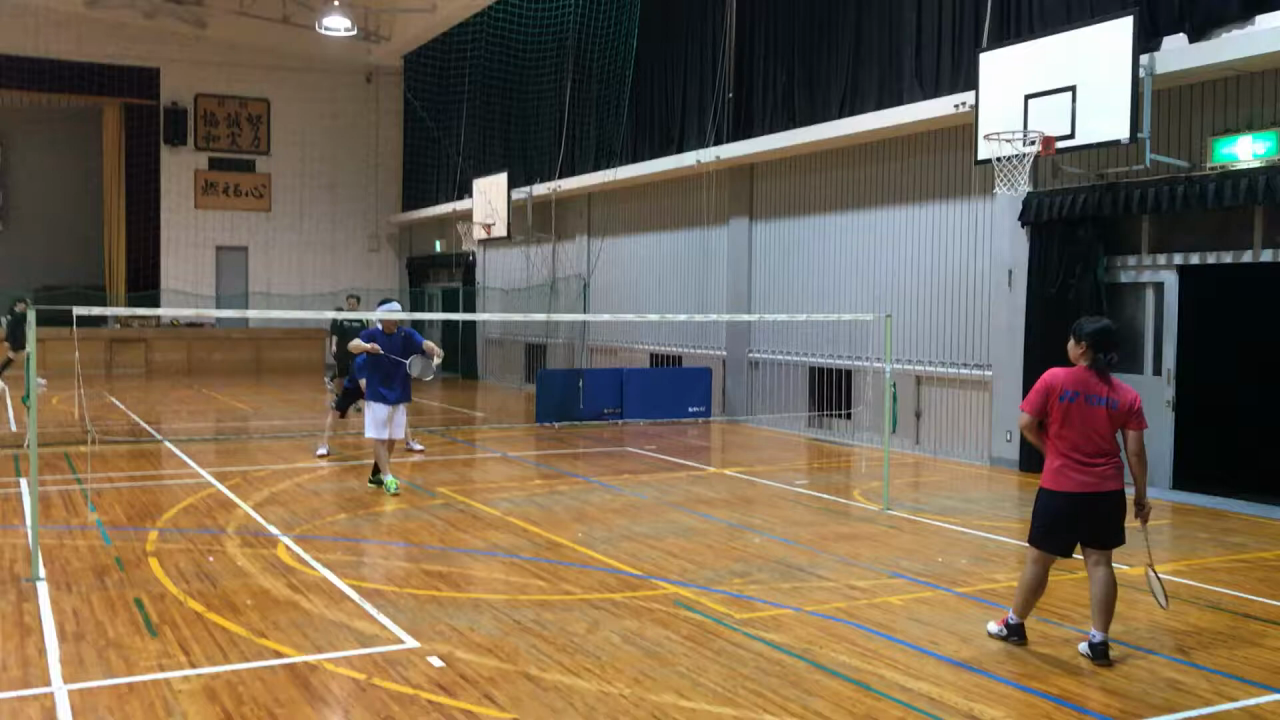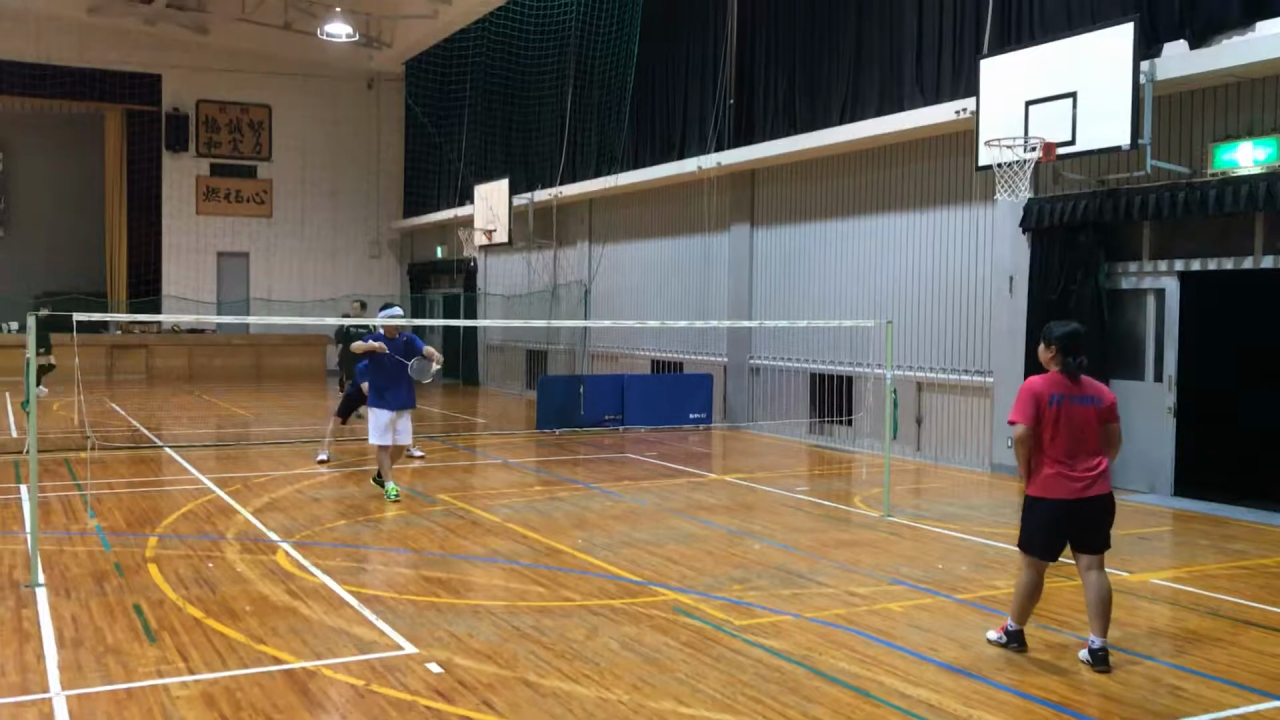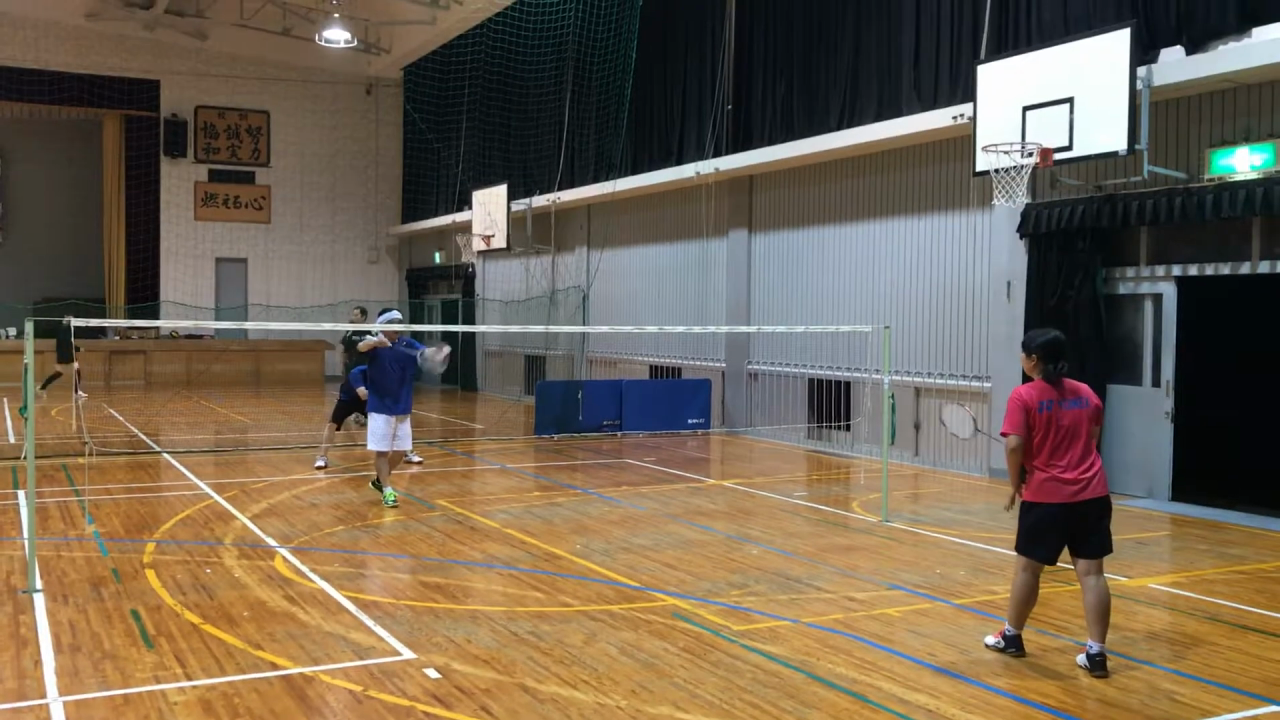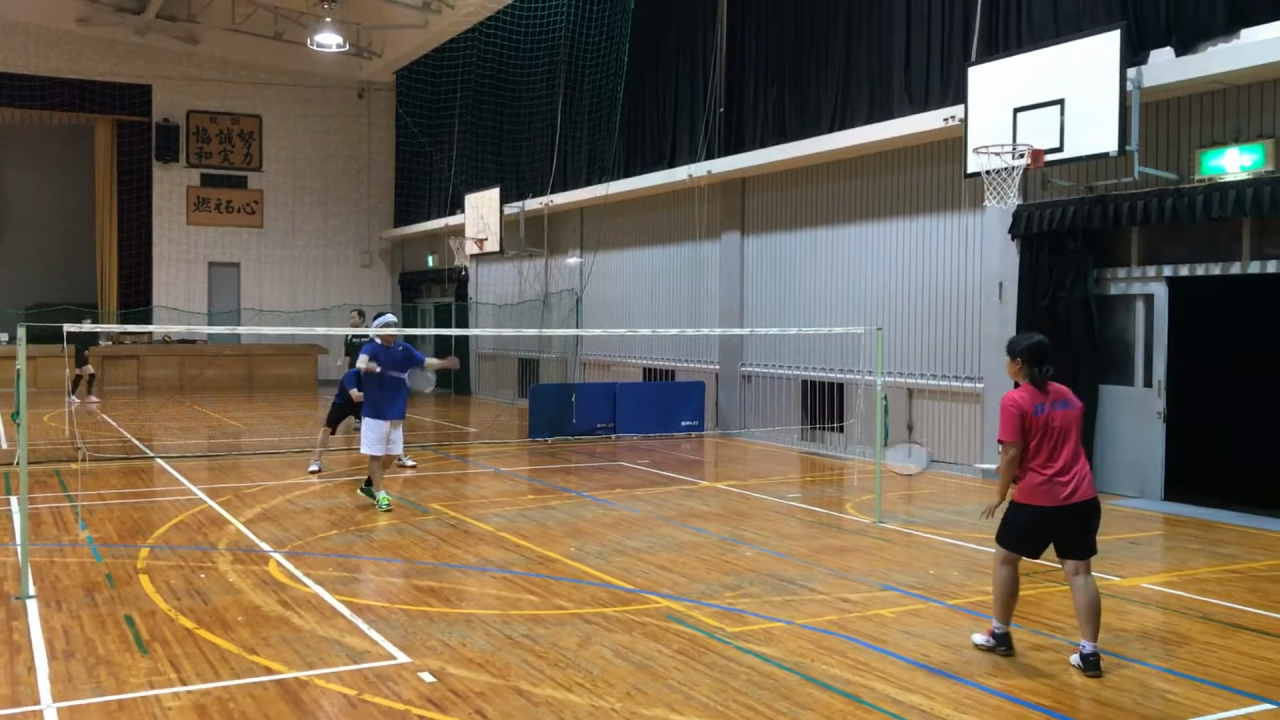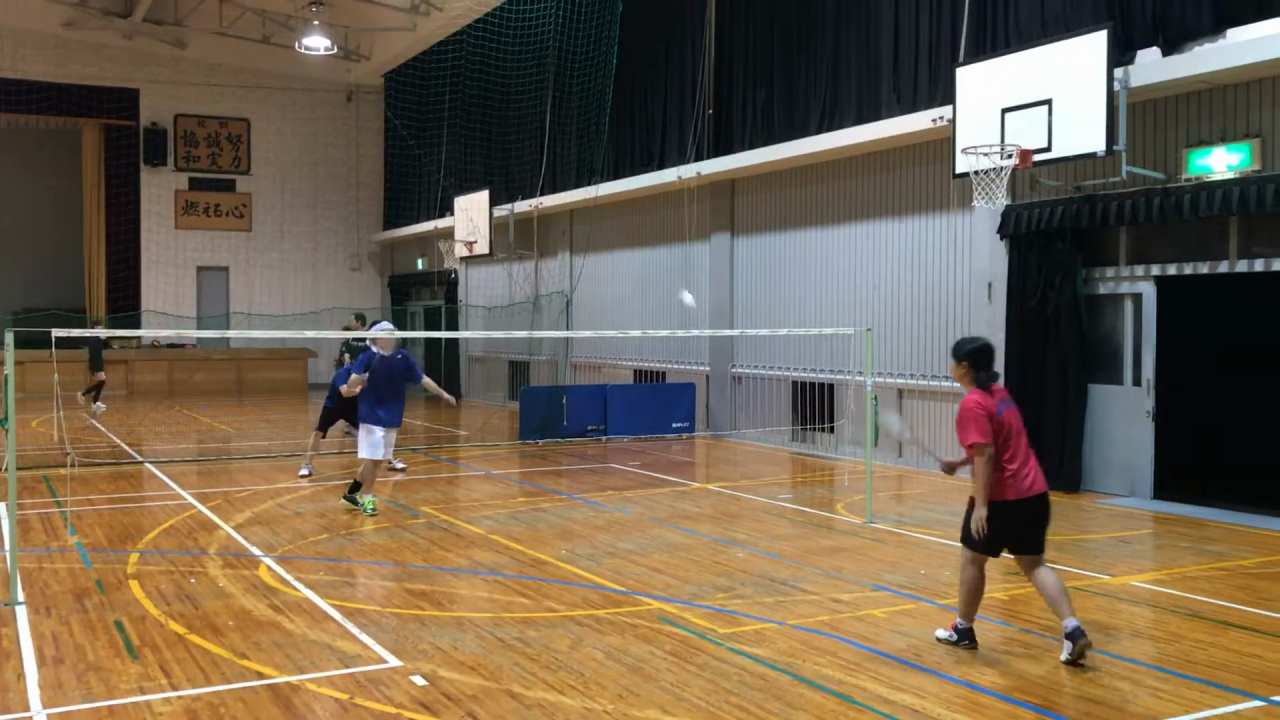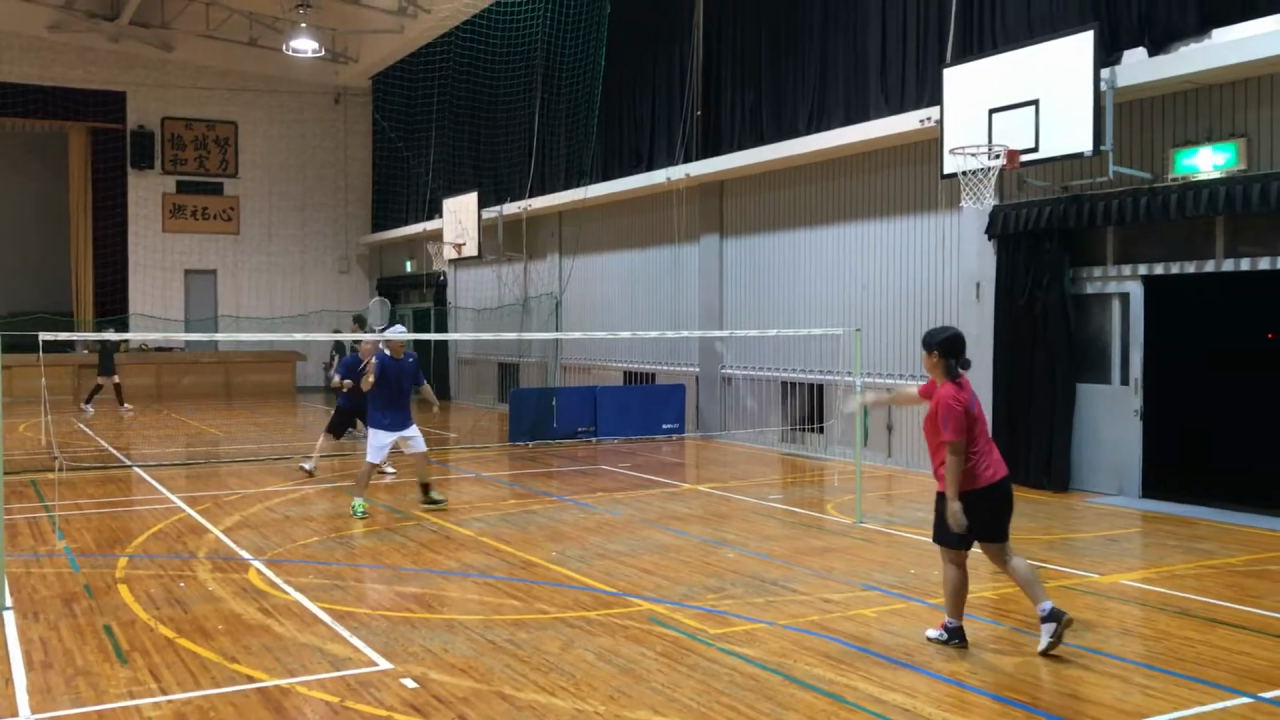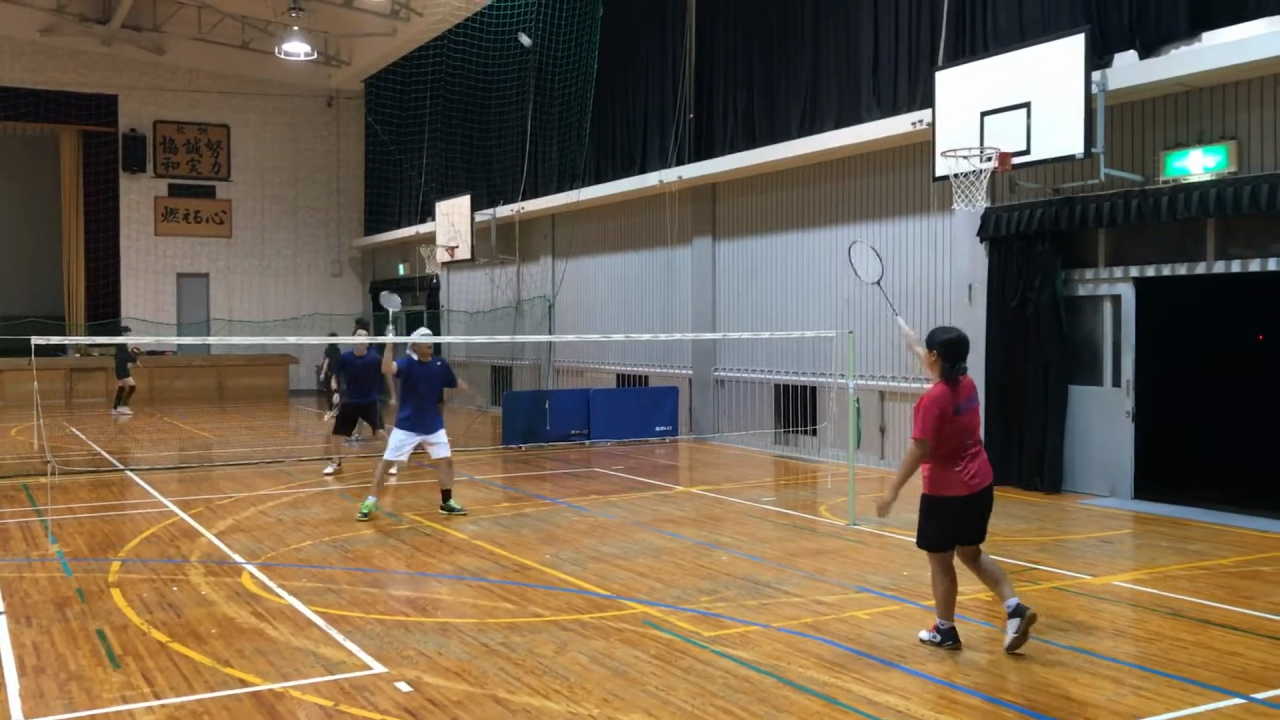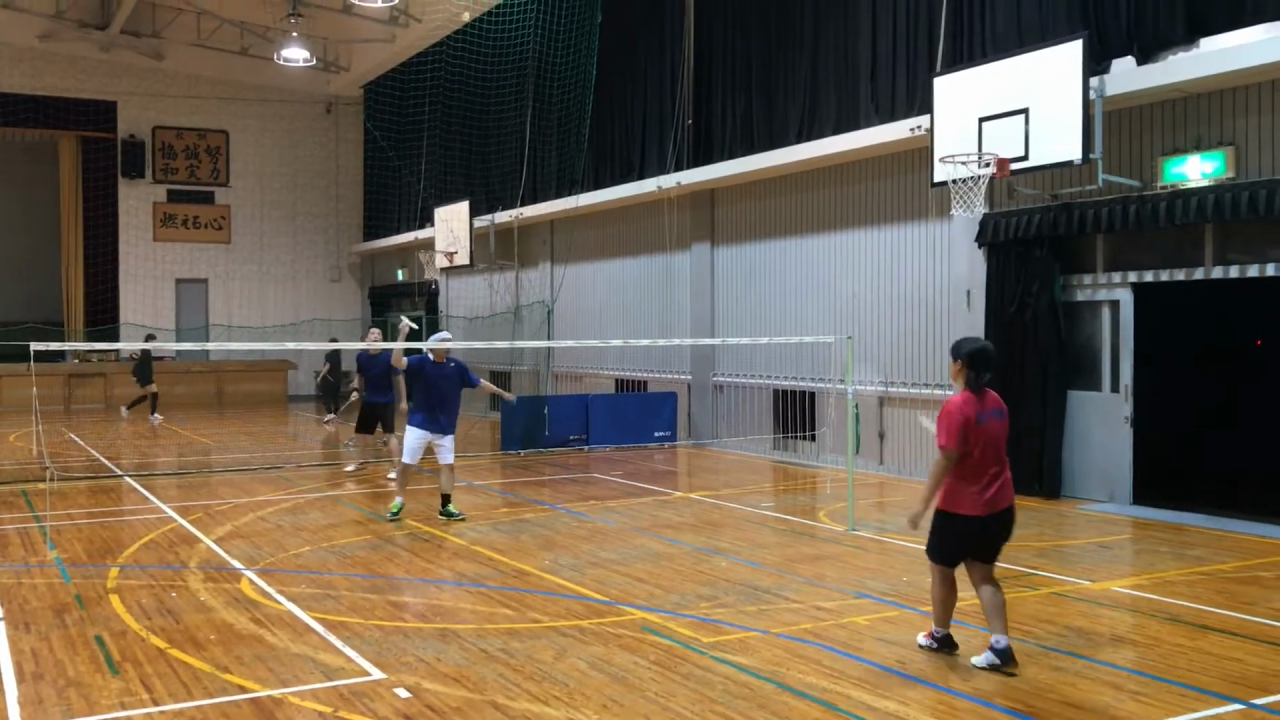
dt=0.3s
person 1, frame 1
left shoulder: (1054, 379)
right shoulder: (1126, 395)
left elbow: (1026, 424)
right elbow: (1135, 451)
right wrist: (1141, 495)
left hip: (1060, 488)
right hip: (1106, 491)
left knee: (1038, 559)
right knee: (1100, 563)
left ankle: (1014, 625)
right ankle: (1098, 642)
person 1, frame 2
left shoulder: (1035, 387)
right shoulder: (1101, 392)
left elbow: (1021, 436)
right elbow: (1114, 442)
left wrist: (1026, 476)
left hip: (1049, 493)
right hip: (1095, 493)
left knee: (1032, 565)
right knee: (1093, 568)
left ankle: (1013, 631)
right ankle: (1098, 648)
person 1, frame 3
left shoulder: (1023, 396)
right shoulder: (1087, 394)
left elbow: (1014, 446)
left wrist: (1015, 485)
left hip: (1046, 497)
right hip: (1092, 496)
left knee: (1027, 567)
right knee: (1091, 572)
left ankle: (1011, 636)
right ankle: (1096, 653)
person 1, frame 4
left shoulder: (1015, 400)
right shoulder: (1068, 397)
left elbow: (1012, 455)
left wrist: (1000, 494)
left hip: (1037, 499)
right hip: (1081, 498)
left knee: (1005, 559)
right knee: (1079, 572)
left ankle: (999, 634)
right ankle: (1089, 652)
person 1, frame 5
left shoulder: (973, 404)
right shoulder: (997, 394)
left elbow: (984, 456)
left wrist: (980, 506)
right wrist: (961, 462)
left hip: (1000, 498)
right hip: (1034, 493)
left knee: (972, 560)
right knee: (1034, 565)
left ankle: (963, 630)
right ankle: (1073, 631)
person 1, frame 6
left shoulder: (947, 396)
right shoulder: (952, 382)
left elbow: (955, 452)
right elbow: (918, 394)
left wrist: (952, 499)
right wrist: (883, 398)
left hip: (968, 488)
right hip: (994, 482)
left knee: (953, 557)
right knee: (1002, 553)
left ankle: (953, 629)
right ankle: (1049, 612)
person 1, frame 7
left shoulder: (933, 398)
right shoulder: (966, 385)
left elbow: (920, 450)
right elbow: (948, 375)
left wrist: (892, 490)
right wrist: (915, 348)
left hip: (946, 492)
right hip: (979, 486)
left knee: (940, 561)
right knee: (972, 553)
left ankle: (945, 631)
right ankle: (1015, 608)
person 1, frame 8
left shoulder: (955, 407)
right shoulder: (996, 402)
left elbow: (946, 460)
left wrist: (923, 504)
left hip: (962, 507)
right hip: (1000, 505)
left knee: (941, 569)
right knee: (983, 574)
left ankle: (940, 636)
right ankle: (1000, 648)
person 2, frame 1
left shoulder: (407, 334)
right shoulder: (372, 334)
left elbow: (424, 344)
right elbow: (352, 346)
left wrist: (435, 349)
right wrist: (366, 346)
left hip: (400, 397)
right hip: (378, 397)
left knee: (392, 439)
right knee: (380, 438)
left ankle: (376, 475)
right ankle: (388, 478)
person 2, frame 2
left shoulder: (408, 339)
right shoulder: (374, 338)
left elbow: (425, 349)
right elbow: (354, 347)
left wrist: (434, 354)
right wrist: (372, 346)
left hip: (404, 403)
right hip: (380, 402)
left knee: (401, 445)
right knee: (383, 445)
left ankle: (380, 476)
right ankle: (389, 484)
person 2, frame 3
left shoulder: (408, 344)
right shoulder: (375, 346)
right elbow: (361, 346)
right wrist: (376, 341)
left hip: (402, 409)
right hip: (380, 409)
left knee: (401, 451)
right knee: (381, 450)
left ankle: (380, 481)
right ankle: (386, 490)
person 2, frame 4
left shoulder: (404, 349)
right shoulder: (371, 347)
left elbow: (426, 363)
right elbow: (361, 361)
left wrist: (445, 363)
right wrist: (366, 366)
left hip: (396, 413)
right hip: (375, 413)
left knee: (390, 455)
right knee: (376, 455)
left ankle: (369, 485)
right ankle: (380, 494)
person 2, frame 5
left shoulder: (403, 357)
right shoulder: (366, 359)
left elbow: (422, 379)
right elbow: (351, 384)
left wrist: (443, 394)
right wrist: (355, 382)
left hip: (393, 420)
right hip: (371, 419)
left knee: (376, 460)
right knee: (372, 458)
left ankle: (352, 493)
right ankle: (366, 498)
person 2, frame 6
left shoulder: (412, 360)
right shoulder: (379, 360)
left elbow: (422, 385)
right elbow: (365, 387)
left wrist: (435, 403)
right wrist: (369, 374)
left hip: (405, 421)
right hip: (381, 422)
left knee: (421, 455)
right knee: (372, 462)
left ankle: (428, 495)
right ankle: (358, 502)
person 2, frame 7
left shoulder: (441, 365)
right shoulder: (408, 362)
left elbow: (456, 383)
right elbow: (387, 369)
left hip: (434, 425)
right hip: (407, 425)
left knee: (445, 461)
right knee: (388, 461)
left ankle: (447, 502)
right ankle: (371, 501)
person 2, frame 8
left shoulder: (456, 366)
right shoulder: (420, 362)
left elbow: (478, 383)
right elbow: (397, 362)
left wrist: (502, 393)
right wrist: (402, 335)
left hip: (445, 428)
right hip: (419, 425)
left knee: (448, 465)
right knee: (406, 463)
left ankle: (446, 507)
right ankle: (398, 502)
